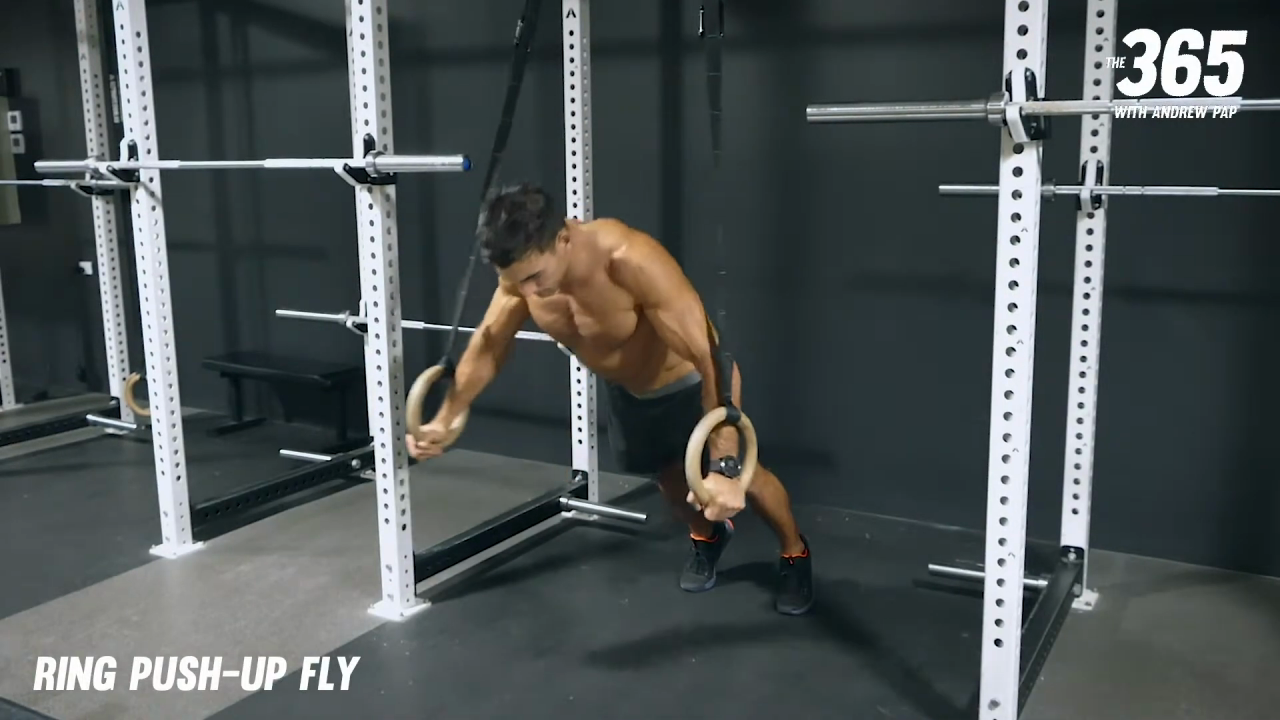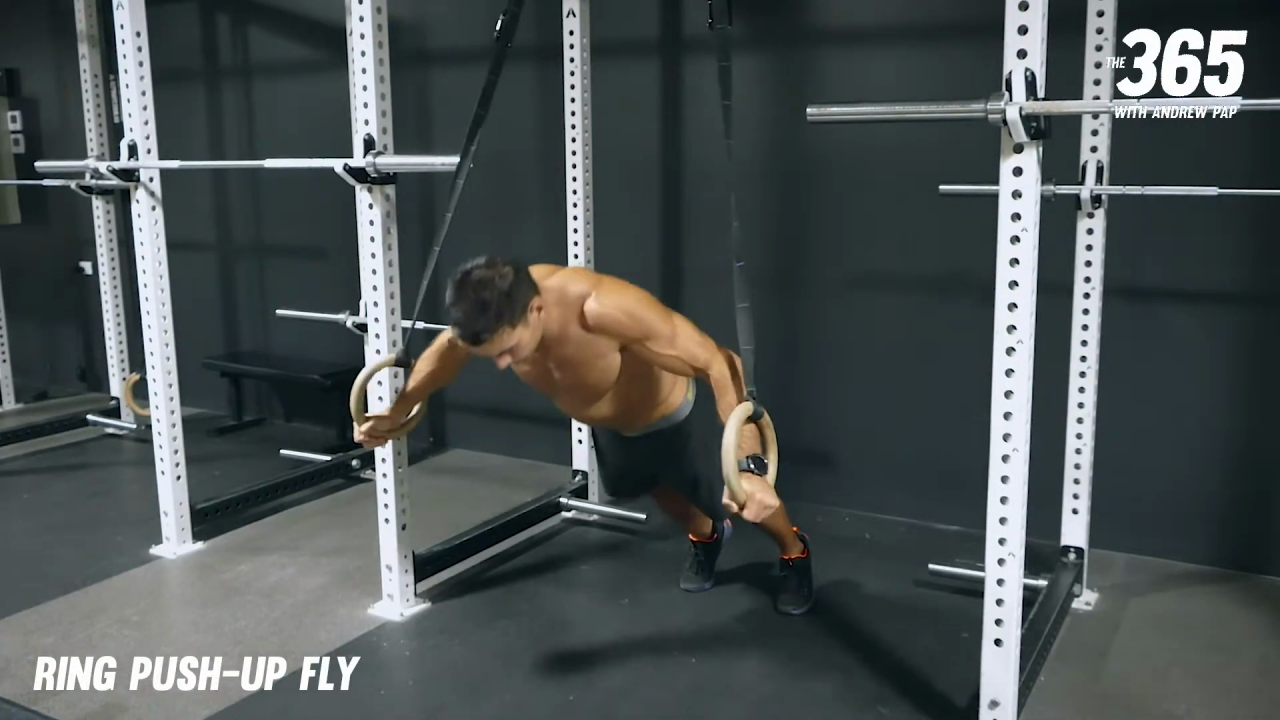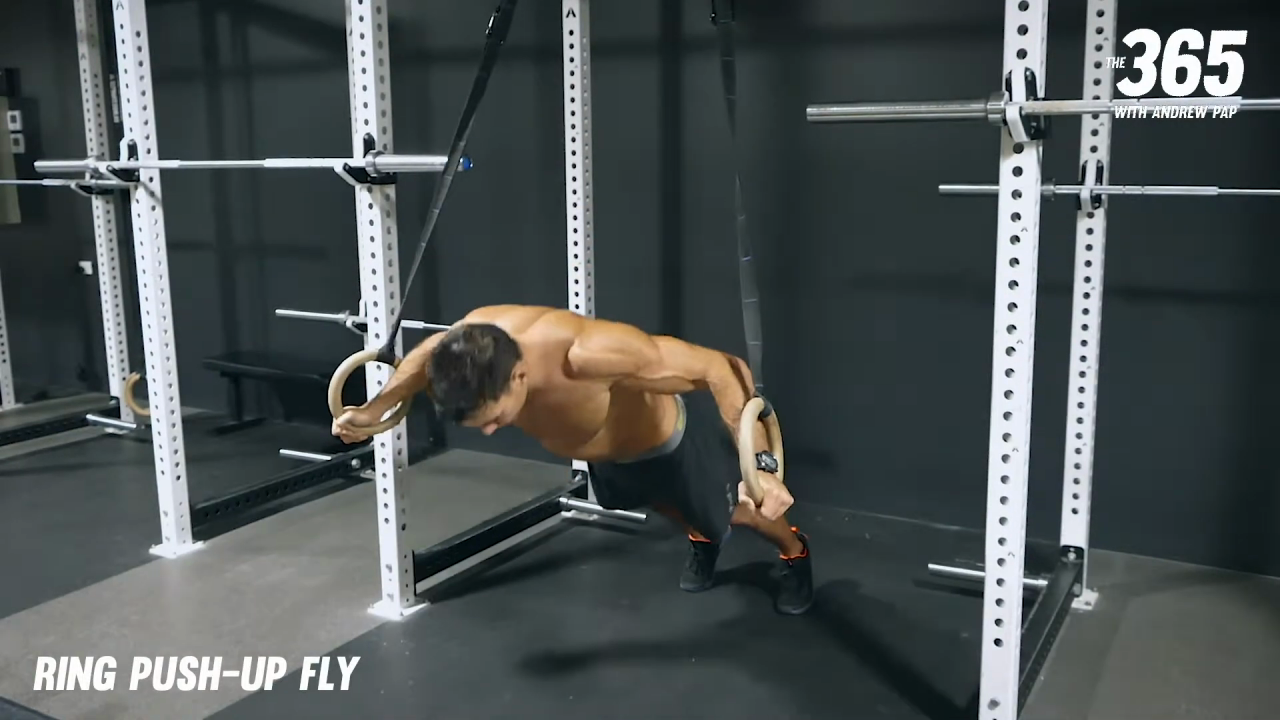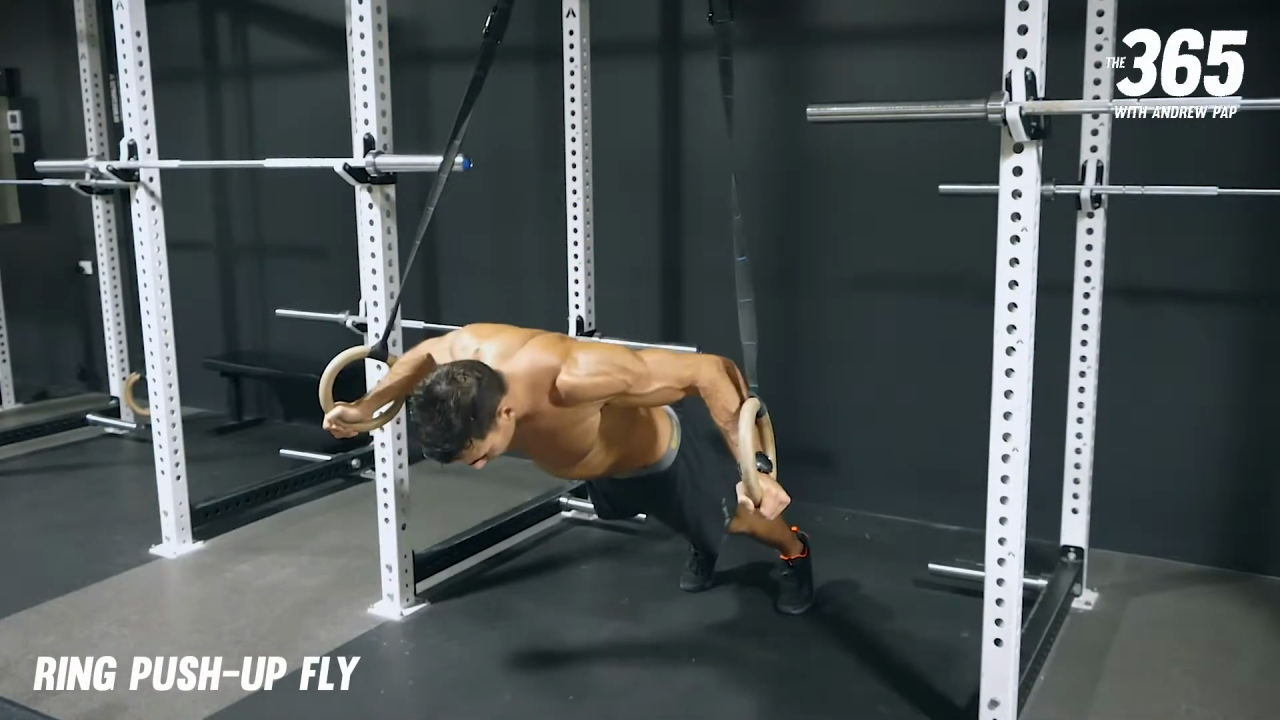
dt=0.3s
person 1, frame 1
left shoulder: (631, 262)
right shoulder: (525, 264)
left elbow: (715, 362)
right elbow: (489, 341)
left wrist: (725, 469)
right wrist: (446, 418)
left hip: (684, 386)
right hip: (623, 391)
left knee: (742, 480)
right knee: (666, 474)
left ankle: (795, 554)
right ankle: (708, 537)
person 1, frame 2
left shoulder: (604, 308)
right shoulder: (499, 311)
left elbow: (722, 365)
right elbow: (446, 349)
left wrist: (751, 467)
right wrist: (395, 415)
left hip: (673, 419)
right hip: (610, 428)
left knee: (742, 500)
right knee: (661, 492)
left ankle: (794, 553)
right ankle: (704, 538)
person 1, frame 3
left shoulder: (583, 355)
right shoulder: (476, 335)
left elbow: (723, 369)
right elbow: (430, 352)
left wrist: (760, 466)
right wrist: (375, 408)
left hip: (664, 441)
right hip: (607, 454)
left knee: (733, 510)
right knee: (663, 506)
left ankle: (794, 552)
right ankle: (702, 538)
person 1, frame 4
left shoulder: (572, 379)
right shoulder: (463, 353)
left elbow: (713, 371)
right elbow: (427, 356)
left wrist: (756, 470)
right wrist: (366, 407)
left hip: (659, 454)
right hip: (605, 466)
left knee: (732, 518)
left ankle: (794, 550)
right ankle: (701, 543)
